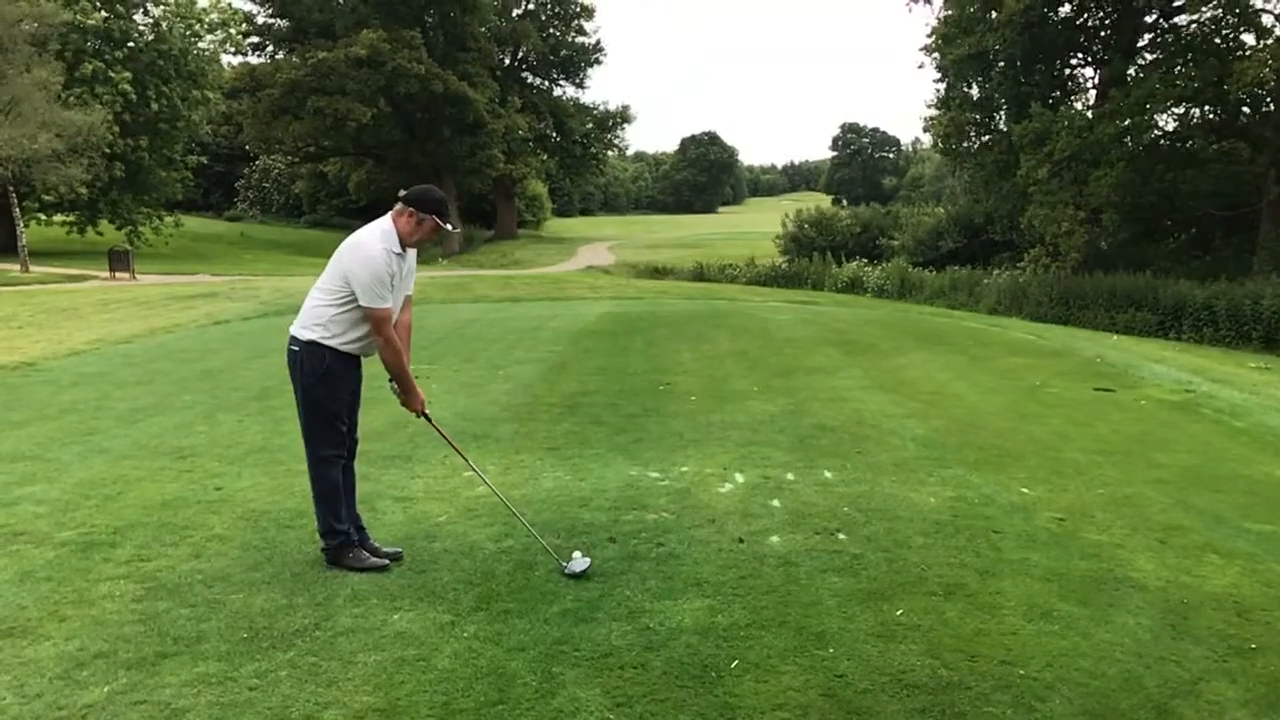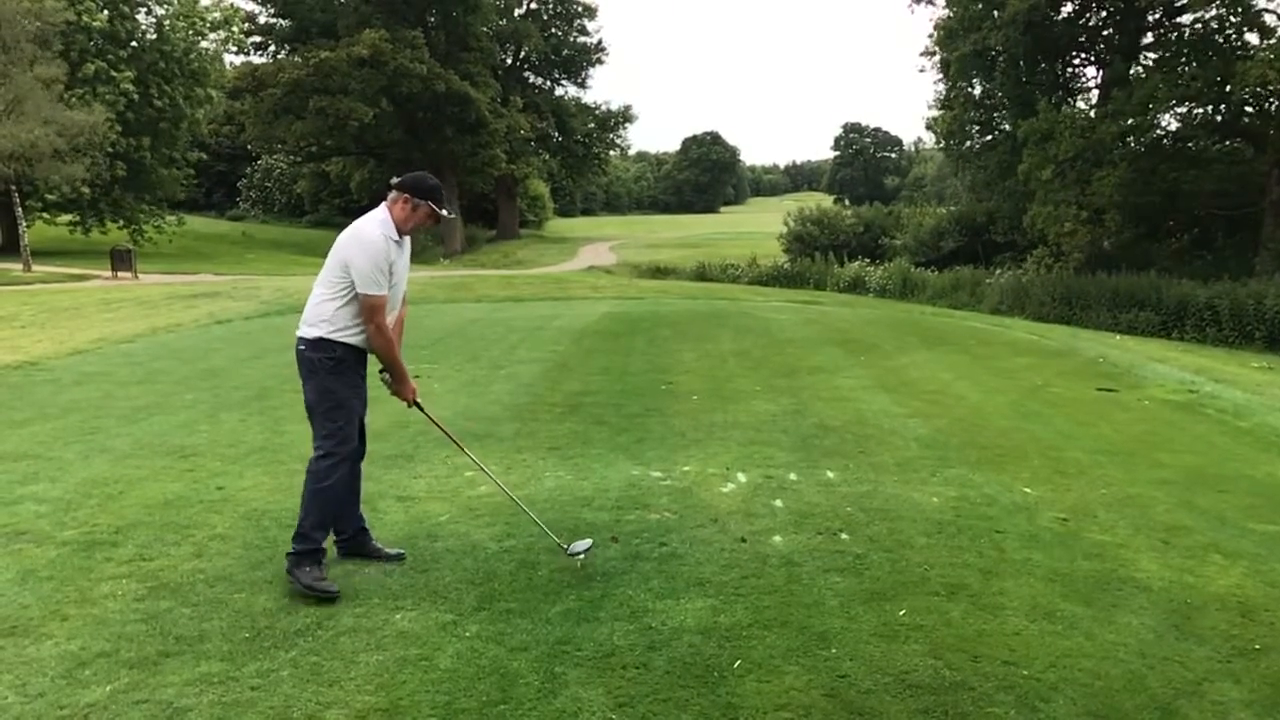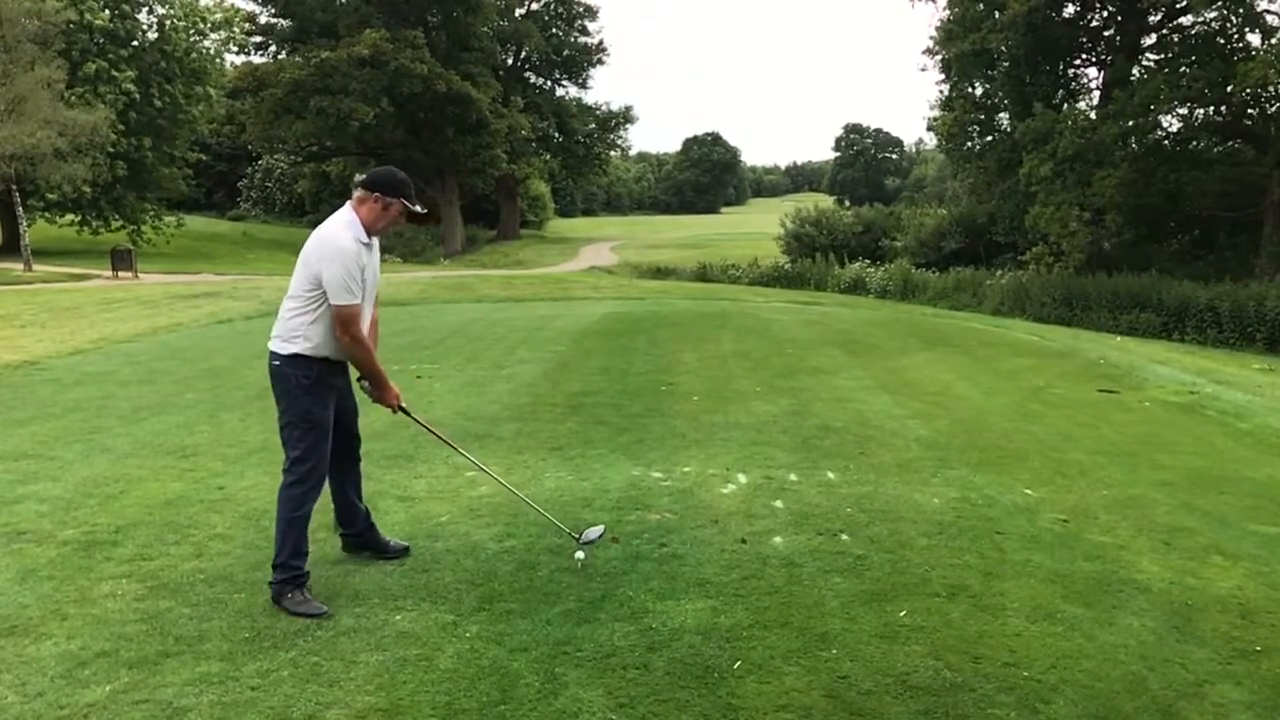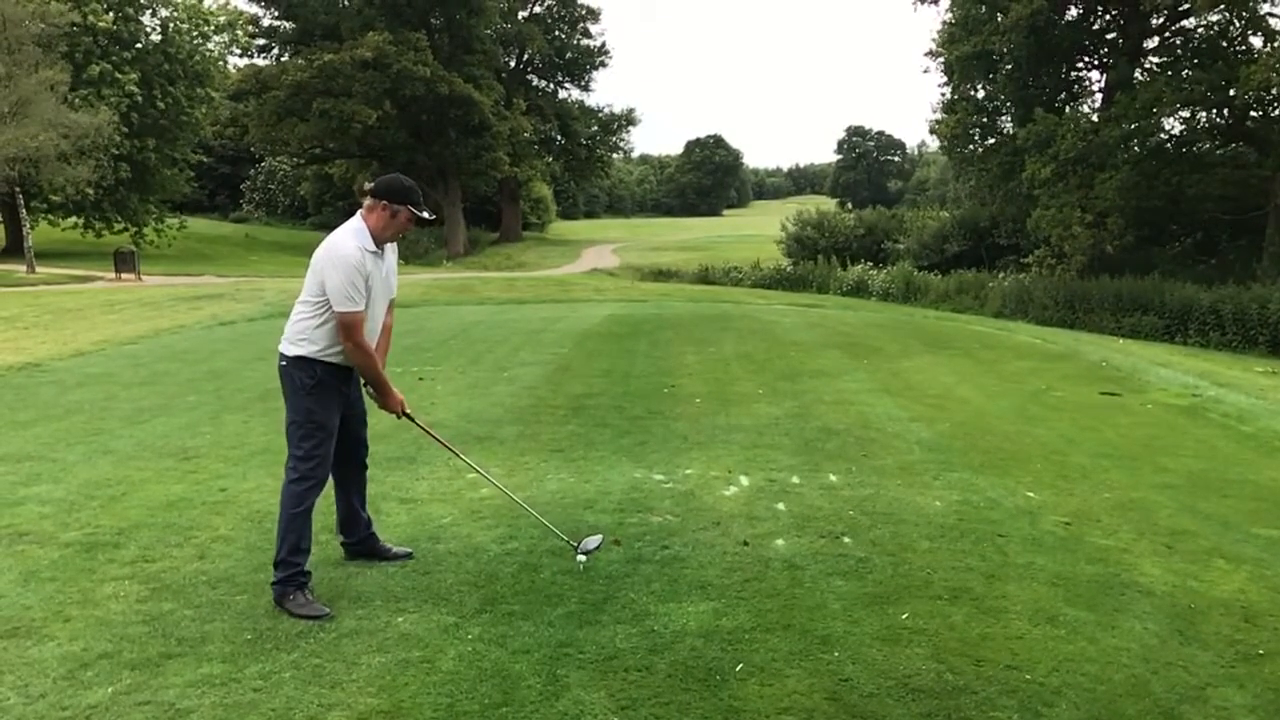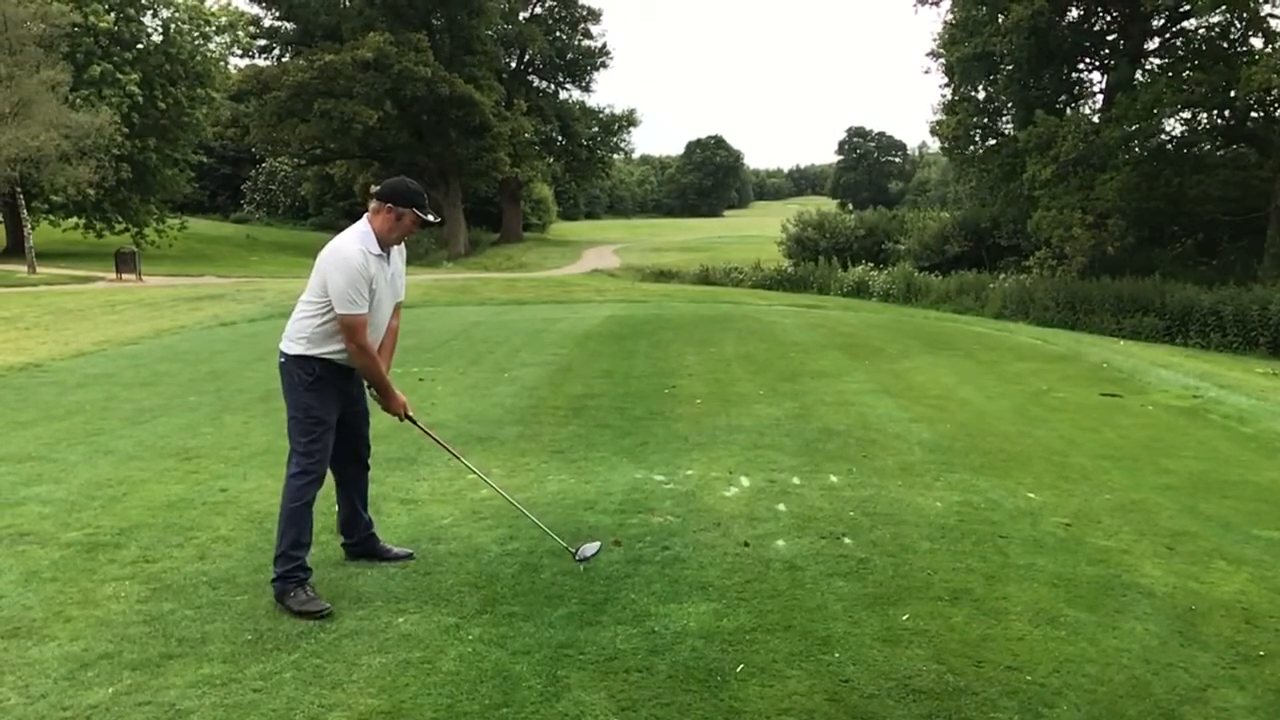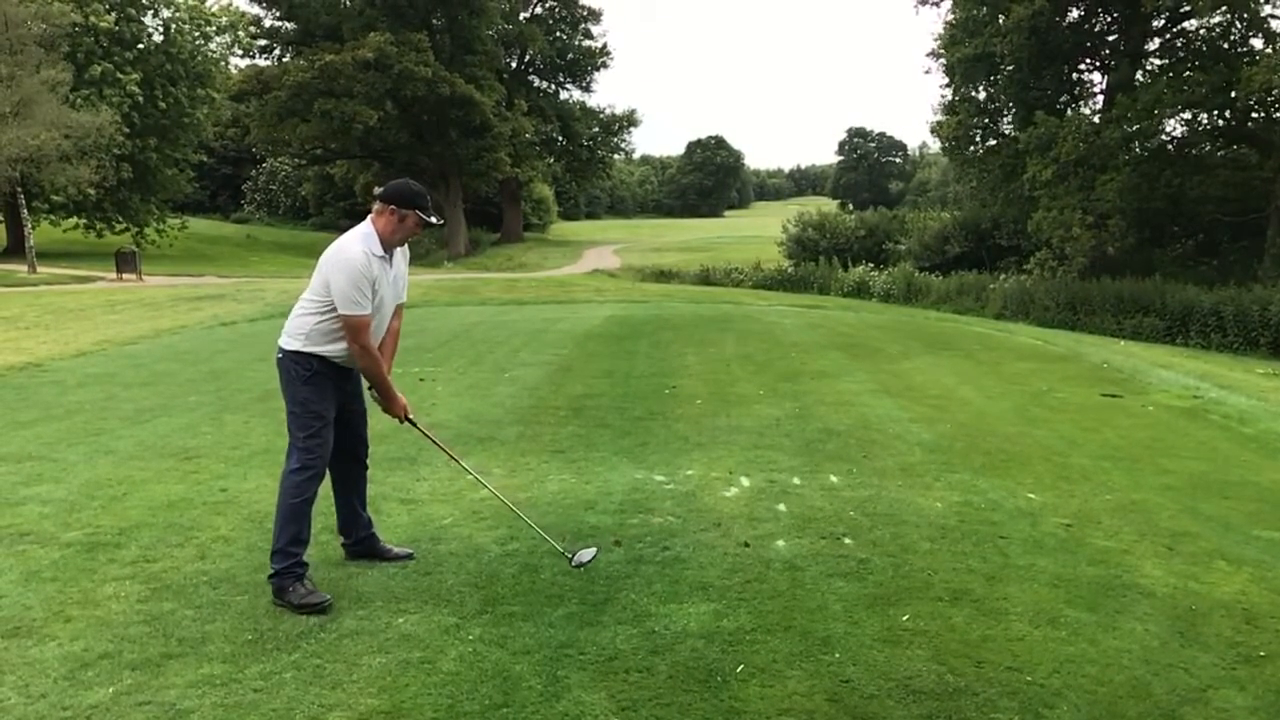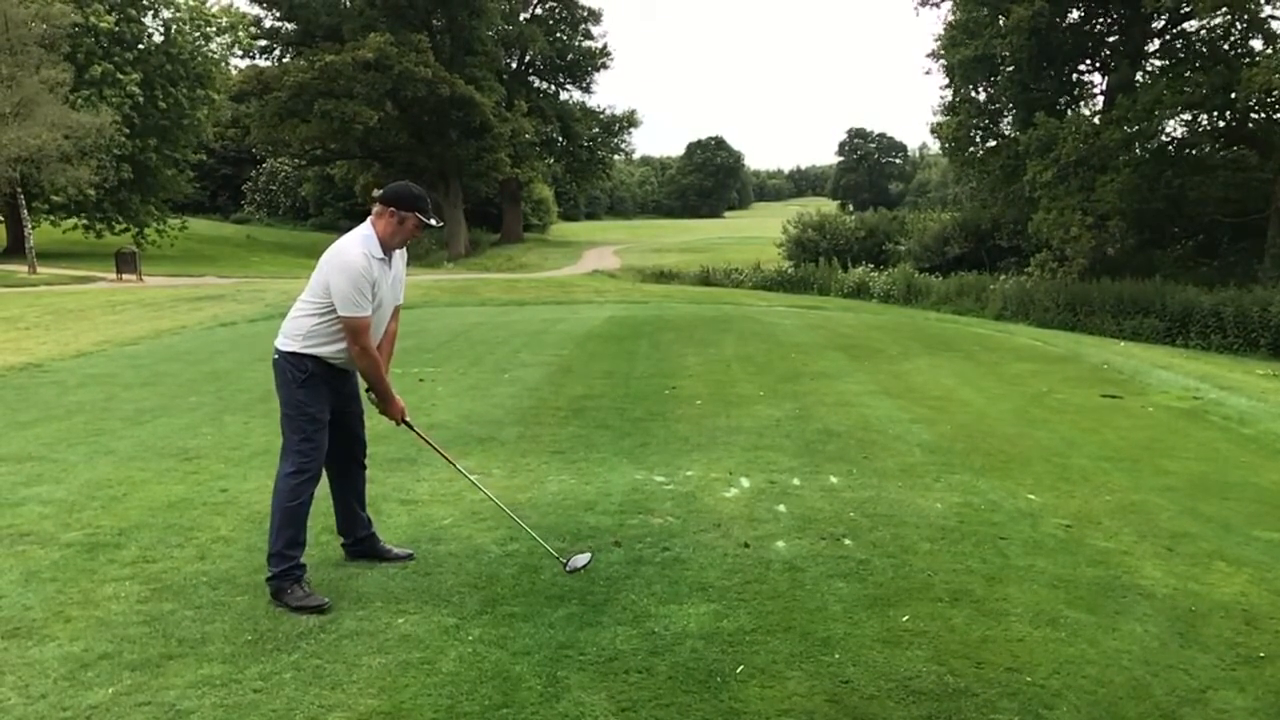
dt=0.7s
person 1, frame 1
left shoulder: (405, 247)
right shoulder: (373, 252)
left elbow: (402, 314)
right elbow: (383, 334)
left wrist: (404, 377)
right wrist: (409, 388)
left hip: (343, 353)
right hip: (317, 351)
left knee: (344, 449)
right knee: (327, 451)
left ankle: (352, 536)
right ankle: (338, 544)
person 1, frame 2
left shoulder: (399, 238)
right shoulder: (371, 239)
left elbow: (396, 308)
right elbow: (375, 323)
left wrist: (396, 369)
right wrist: (401, 377)
left hip: (348, 351)
right hip: (326, 350)
left knee: (351, 448)
right knee: (335, 449)
left ankle: (351, 536)
right ankle: (305, 556)
person 1, frame 3
left shoulder: (366, 237)
right shoulder: (341, 245)
left elbow: (368, 311)
right elbow: (348, 332)
left wrist: (374, 374)
right wrist: (382, 384)
left hip: (330, 362)
right hip: (301, 364)
left knee: (346, 452)
right knee: (307, 469)
left ankle: (358, 533)
right ankle: (288, 581)
person 1, frame 4
left shoulder: (386, 247)
right shoulder: (346, 253)
left elbow: (385, 314)
right elbow: (353, 339)
left wrist: (378, 375)
right wrist: (385, 390)
left hip: (343, 367)
right hip: (310, 366)
left knee: (352, 458)
right knee: (308, 470)
left ankle: (359, 539)
right ankle: (289, 582)
person 1, frame 5
left shoulder: (394, 250)
right shoulder: (350, 256)
left elbow: (390, 317)
right elbow: (357, 341)
left wrist: (382, 377)
right wrist: (388, 393)
left hip: (345, 366)
right hip: (310, 365)
left knee: (354, 457)
right knee: (308, 466)
left ankle: (359, 539)
right ankle: (290, 579)
person 1, frame 6
left shoulder: (398, 251)
right shoulder: (353, 257)
left elbow: (392, 319)
right elbow: (361, 342)
left wrist: (384, 379)
right wrist: (389, 395)
left hip: (342, 364)
right hip: (308, 361)
left knee: (352, 454)
right knee: (309, 461)
left ankle: (359, 539)
right ankle: (287, 575)
person 1, frame 7
left shoulder: (396, 254)
right shoulder: (354, 259)
left elbow: (389, 321)
right elbow: (361, 345)
left wrist: (380, 383)
right wrist: (387, 397)
left hip: (338, 366)
right hip: (304, 363)
left knee: (350, 455)
right knee: (303, 464)
left ankle: (359, 539)
right ankle: (284, 576)
